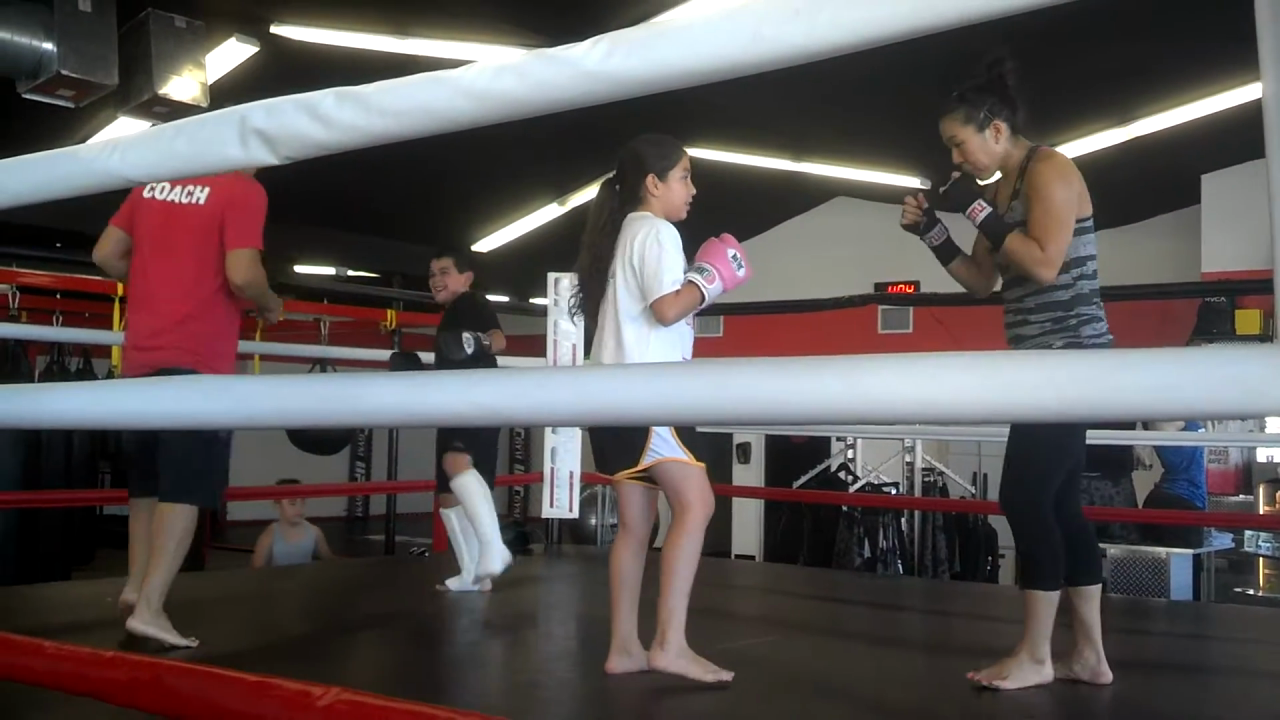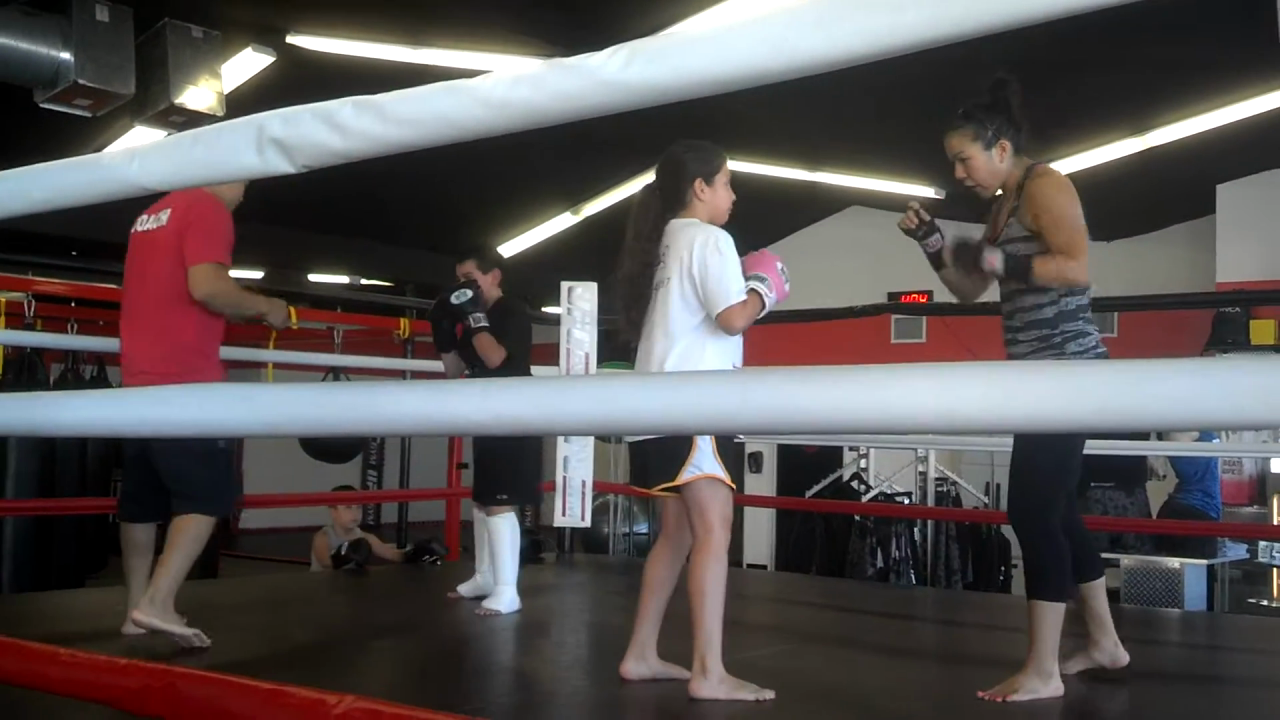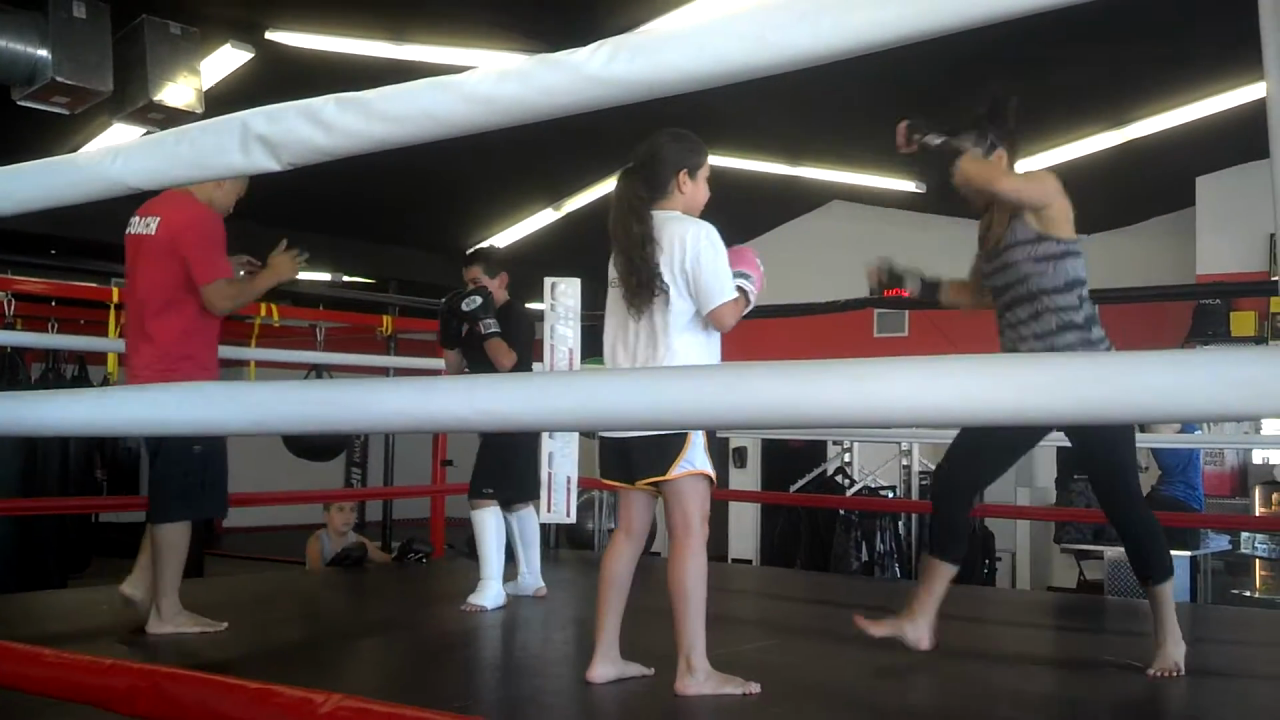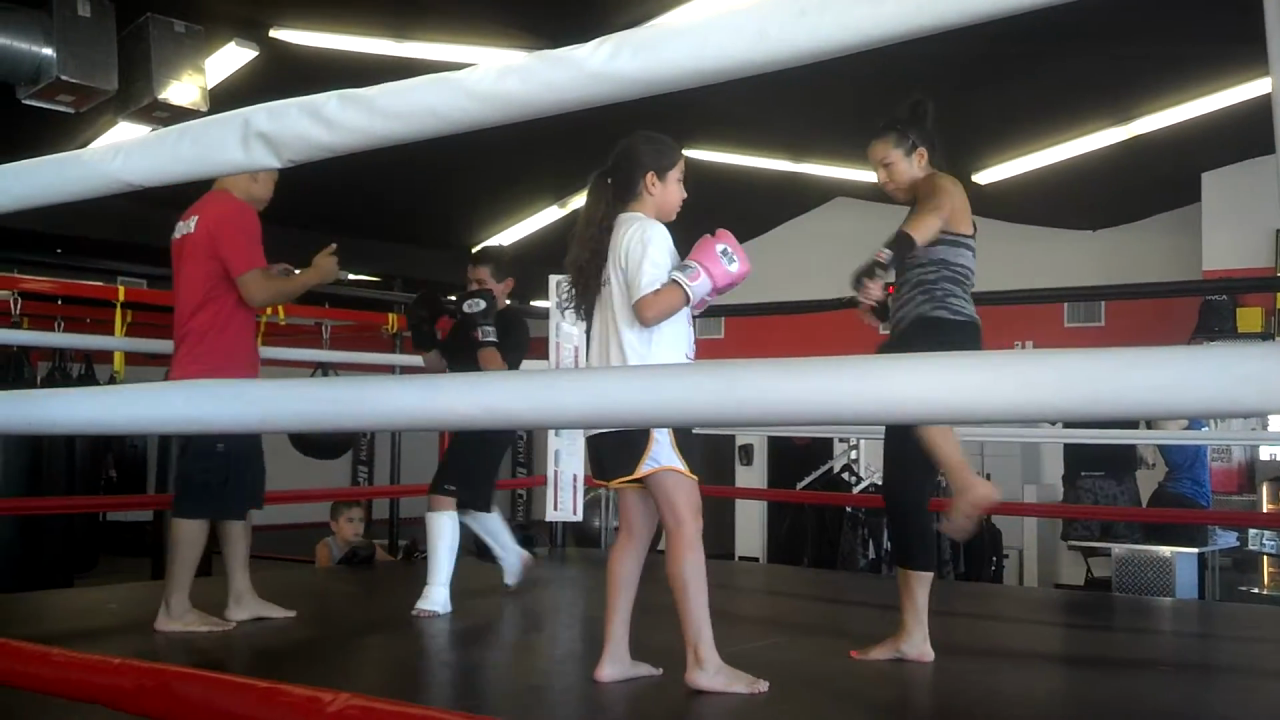
dt=0.5s
person 1, frame 1
left shoulder: (1050, 170)
right shoulder: (1004, 187)
left elbow: (1044, 265)
right elbow: (982, 280)
left wrist: (978, 212)
right wrist: (931, 232)
left hip: (1069, 359)
right hip: (1049, 364)
left knee: (1024, 498)
right knee: (1060, 504)
left ankle: (1033, 656)
right ankle: (1090, 655)
person 1, frame 2
left shoulder: (1045, 187)
right shoulder: (1003, 209)
left elbow: (1075, 267)
right elbow: (967, 291)
left wrist: (989, 258)
right wrist: (928, 239)
left knee: (1032, 512)
right knee: (1054, 511)
left ankle: (1042, 671)
right ankle: (1104, 642)
person 1, frame 3
left shoulder: (1042, 190)
right shoulder: (990, 222)
left elbow: (992, 181)
right elbow: (977, 295)
left wrist: (930, 141)
right wrist: (909, 282)
left knee: (1122, 504)
right knee: (950, 486)
left ankle: (1168, 632)
right ankle: (918, 620)
person 1, frame 4
left shoulder: (941, 189)
right shoulder: (930, 207)
left elbow: (929, 222)
left wrist: (878, 264)
right wrist: (889, 299)
left hip: (942, 330)
right hip: (941, 353)
right knee: (902, 490)
left ankle: (966, 479)
right ankle: (911, 636)
person 2, frame 1
left shoulder: (626, 234)
right shoulder: (657, 232)
right elbow: (668, 309)
left wrist: (704, 286)
right wrist: (712, 276)
left knee: (635, 523)
right knee: (696, 506)
left ankle: (624, 647)
right ankle: (671, 643)
person 2, frame 2
left shoulder: (660, 244)
right shoulder: (709, 239)
right elbow: (733, 318)
left wrist: (744, 289)
right wrist: (765, 287)
left knee: (675, 535)
right knee: (712, 531)
left ankle: (641, 653)
right ankle: (709, 672)
person 2, frame 3
left shoulder: (627, 240)
right shoulder: (696, 233)
right elbow: (721, 316)
right wrist: (748, 281)
left knee: (631, 529)
right knee: (690, 530)
left ankle: (605, 656)
right ankle: (693, 668)
person 2, frame 4
left shoulder: (619, 233)
right shoulder: (646, 231)
right elbow: (650, 308)
left wrist: (700, 286)
right wrist: (702, 273)
left knee: (637, 528)
right knee: (685, 523)
left ankle: (615, 655)
right ankle: (704, 661)
person 3, frame 1
left shoulder: (153, 184)
right shoulder: (243, 191)
left elbow: (105, 254)
right elbow: (241, 274)
right wrist: (269, 302)
left hip: (143, 356)
right hip: (198, 360)
left knee: (147, 478)
right knee: (186, 487)
left ankle: (138, 586)
right ankle: (149, 608)
person 3, frame 2
left shoulder: (150, 215)
right shoulder: (208, 210)
right elbow: (205, 286)
left wrist: (239, 302)
right wrist: (263, 307)
left hip: (139, 381)
right hip: (185, 381)
left knee: (141, 502)
right knee: (204, 498)
left ankle: (138, 606)
right ankle: (155, 603)
person 3, frame 3
left shoulder: (147, 213)
right shoulder: (199, 218)
right elbow: (220, 301)
left wrist: (223, 272)
right wrist: (273, 275)
left hip: (150, 377)
right hip: (182, 380)
left knee: (172, 492)
right knee: (182, 497)
left ankle: (143, 578)
right ankle: (166, 610)
person 3, frame 4
left shoulder: (195, 217)
right shoulder: (234, 213)
right elbow: (256, 294)
left wrist: (272, 278)
right wrist: (315, 274)
left hip: (212, 377)
right hip: (215, 380)
left knee: (235, 489)
right knee: (201, 496)
left ankle: (242, 597)
right ankle: (174, 609)
person 4, frame 1
left shoulder: (472, 304)
right shoulder: (450, 317)
left elbow: (499, 341)
left wrist: (479, 342)
left knee: (455, 461)
right knee: (448, 496)
left ankle: (493, 550)
right ankle: (475, 572)
person 4, frame 2
left shoulder: (513, 312)
right shoulder: (481, 316)
left elbow: (494, 358)
right elbow: (455, 370)
left wrist: (473, 315)
right wrist: (443, 331)
left knee: (498, 503)
right knee: (483, 502)
left ankle: (506, 592)
right ankle: (485, 577)
person 4, frame 3
left shoulder: (517, 316)
right shoulder: (481, 320)
left elbow: (505, 362)
right elbow: (454, 367)
left wrist: (485, 320)
right wrist: (450, 329)
left knee: (483, 498)
right knee: (517, 501)
left ankle: (491, 586)
right ankle: (531, 579)
person 4, frame 4
left shoulder: (515, 322)
right shoulder: (472, 316)
left elbow: (494, 371)
right elbow: (436, 362)
left wrist: (482, 325)
right wrist: (424, 331)
left hip: (487, 427)
left knee: (443, 498)
right knee: (471, 504)
left ankle: (437, 593)
right ankle: (512, 555)
